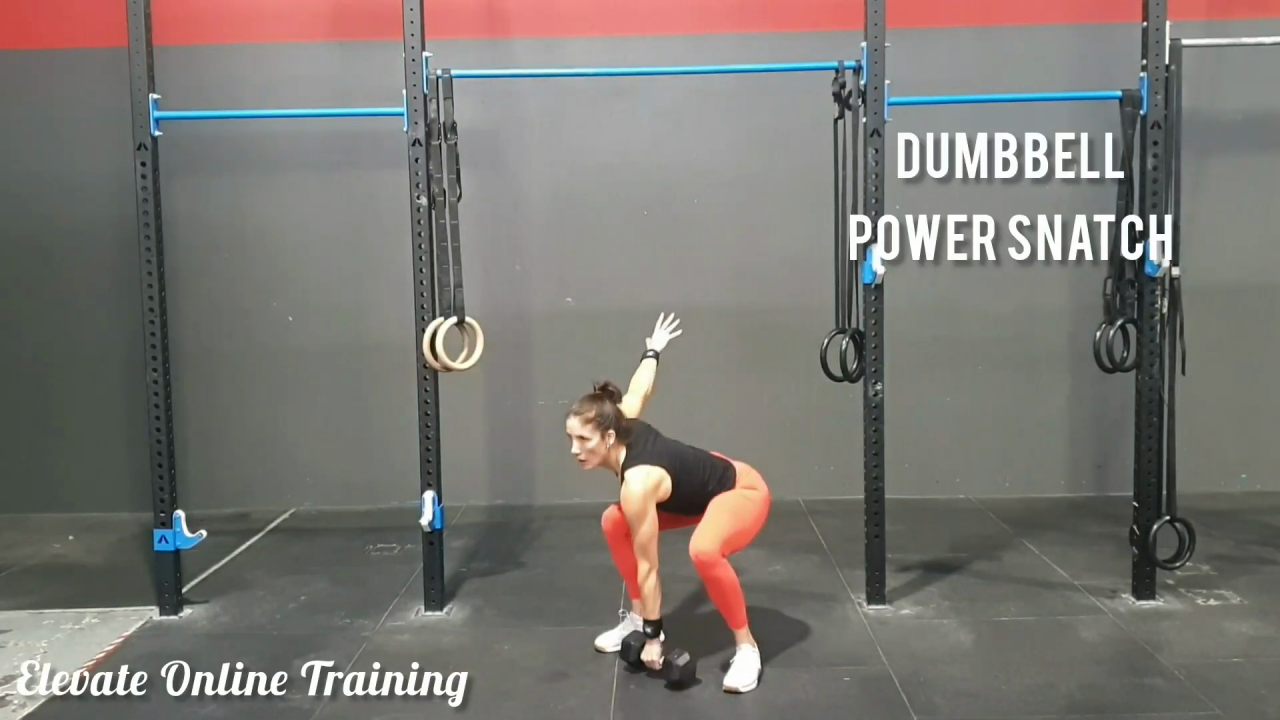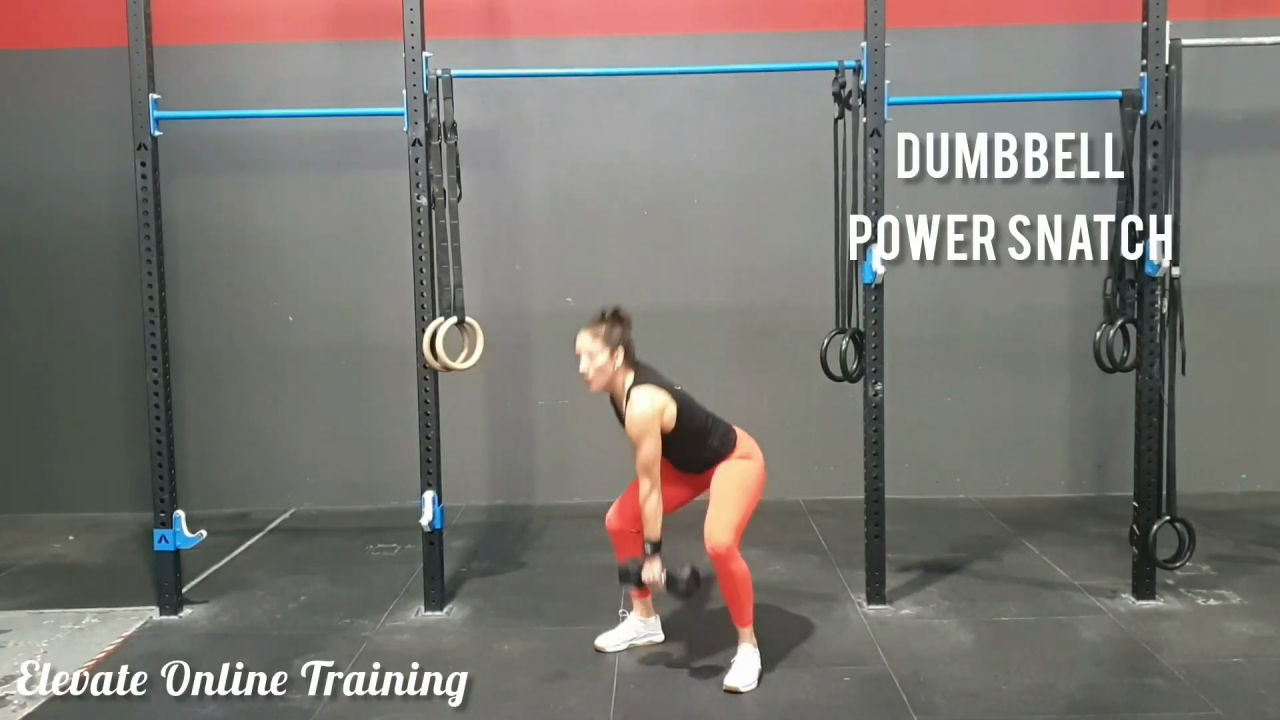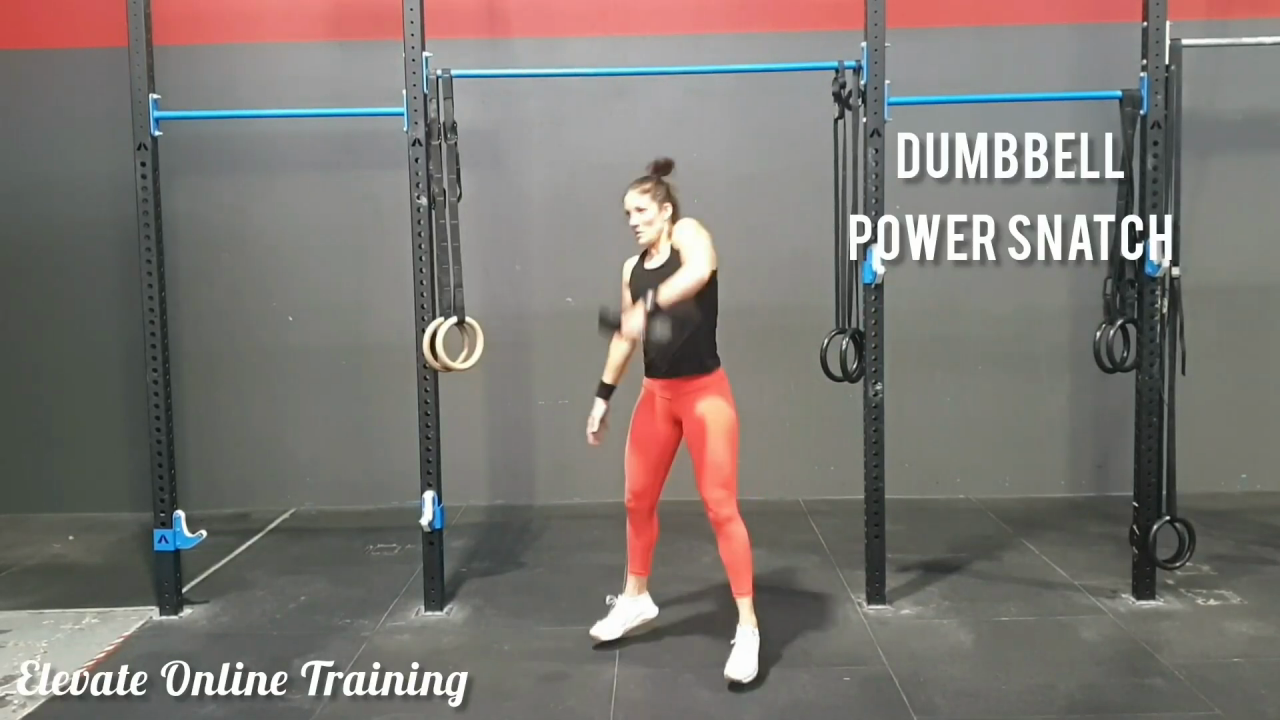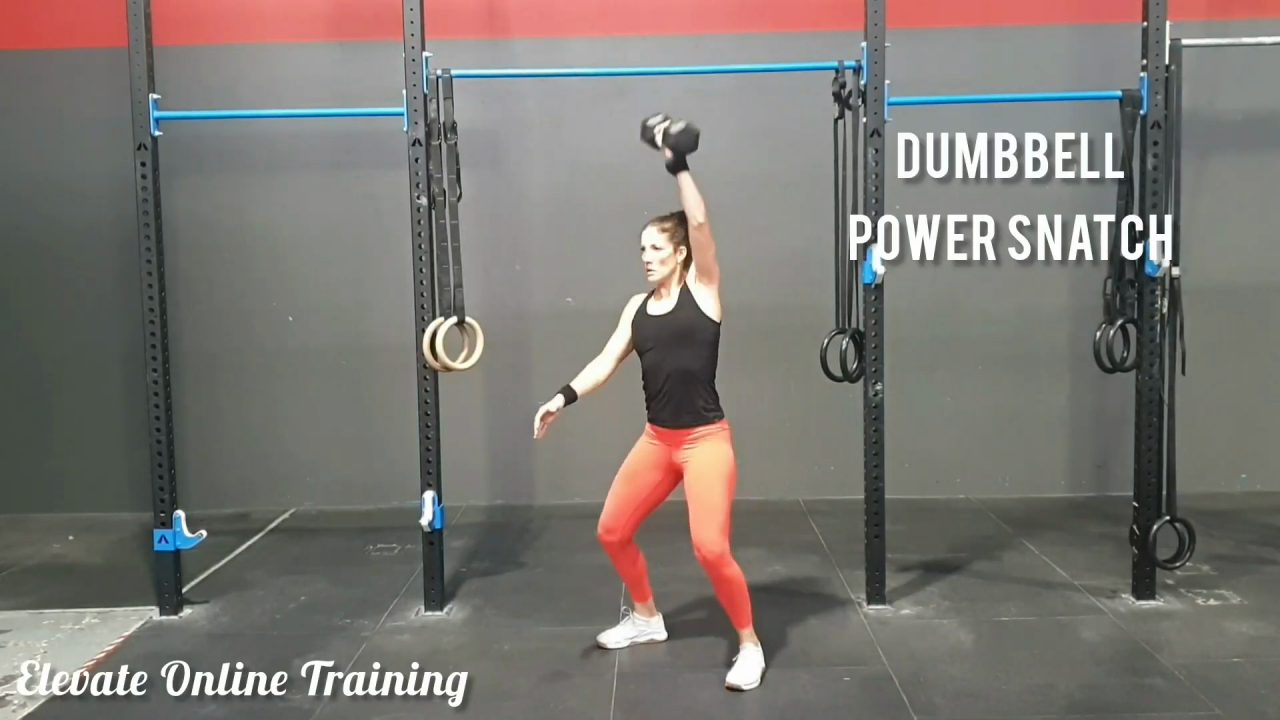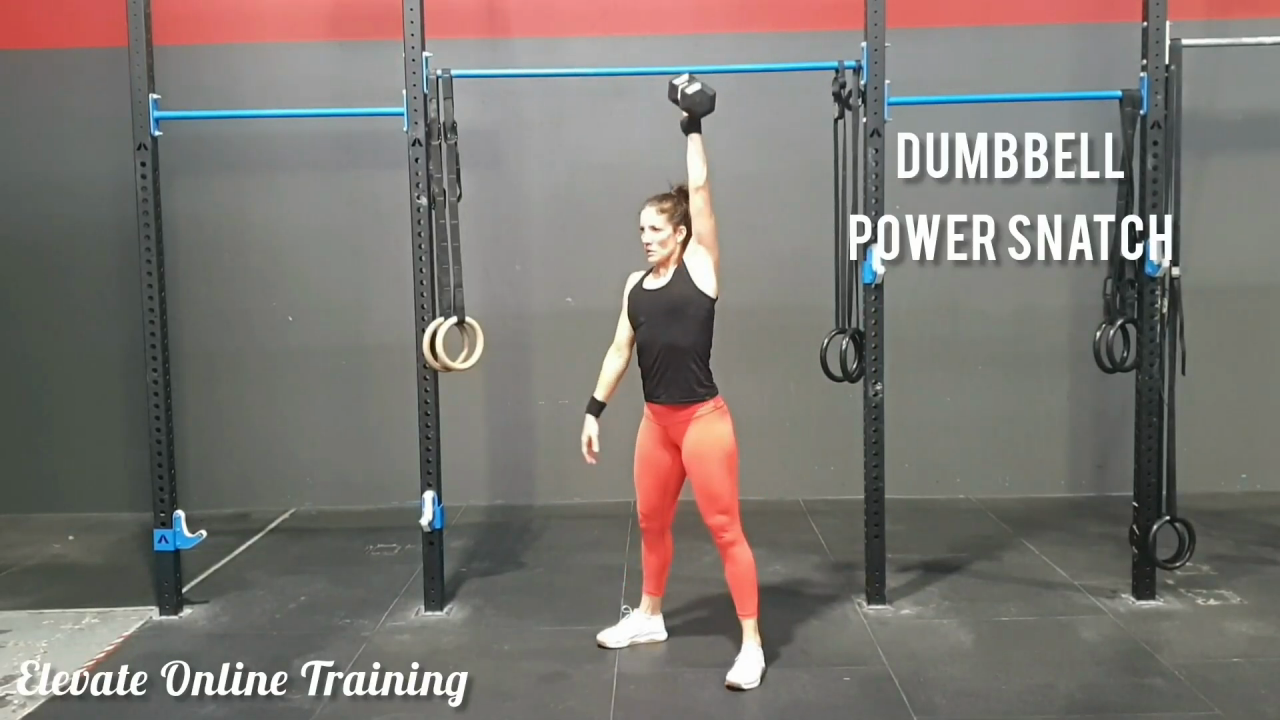
dt=0.3s
person 1, frame 1
left shoulder: (637, 483)
right shoulder: (623, 420)
left elbow: (648, 567)
right elbow: (641, 387)
left wrist: (653, 637)
right wrist: (653, 349)
left hip: (743, 492)
right hip: (711, 477)
left knee: (704, 551)
right knee: (613, 524)
left ankle: (746, 648)
right ankle: (635, 616)
person 1, frame 2
left shoulder: (643, 404)
right shoulder: (624, 383)
left elbow: (650, 487)
left wrist: (653, 556)
left hip: (735, 460)
right hip: (686, 465)
left knee: (719, 543)
right knee: (618, 522)
left ankle: (748, 648)
right ankle: (643, 620)
person 1, frame 3
left shoulder: (690, 234)
right shoulder: (633, 265)
left elbow: (698, 272)
right elbow: (622, 337)
left wrist: (649, 305)
right wrist: (602, 397)
left hip: (704, 393)
right hip: (657, 393)
left knee: (720, 506)
right knee: (638, 499)
left ankle: (747, 628)
right ankle: (636, 597)
person 1, frame 4
left shoulder: (702, 290)
right shoulder: (638, 306)
left elbow: (699, 223)
right elbow: (607, 360)
left wrist: (677, 165)
right wrist: (563, 398)
left hip: (705, 440)
right hip: (656, 440)
left knee: (711, 550)
right knee: (613, 531)
left ankle: (751, 648)
right ankle: (645, 618)
person 1, frame 5
left shoulder: (699, 265)
right shoulder: (635, 285)
left elbow: (700, 189)
right elbow: (620, 350)
left wrist: (692, 126)
right wrist: (593, 410)
left hip: (703, 420)
right hip: (656, 421)
left knee: (724, 529)
right knee: (651, 522)
left ankle: (751, 645)
right ankle: (648, 616)
